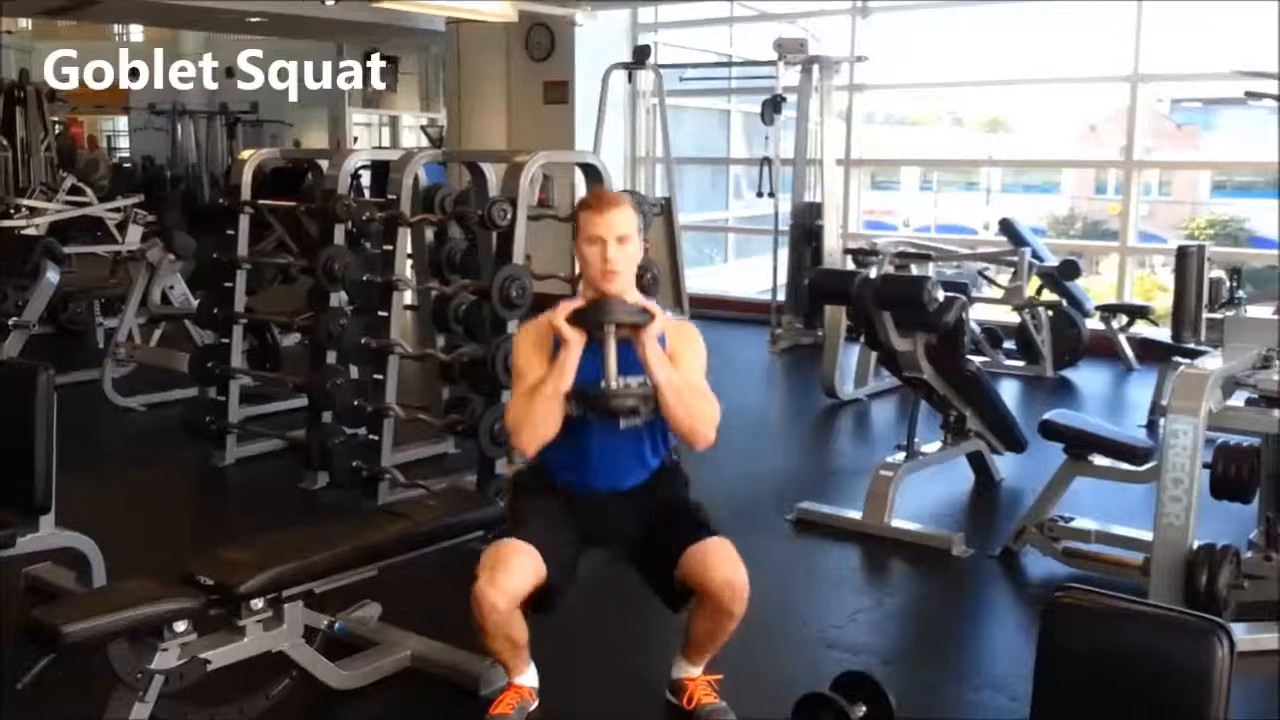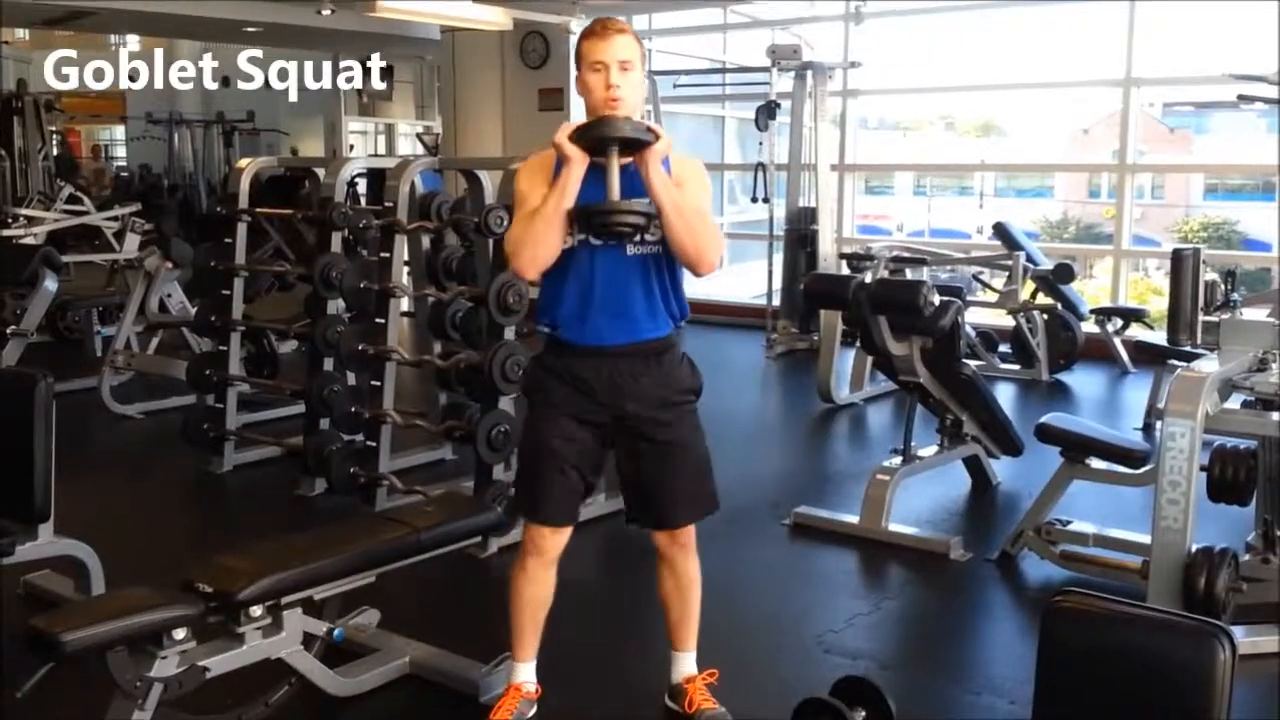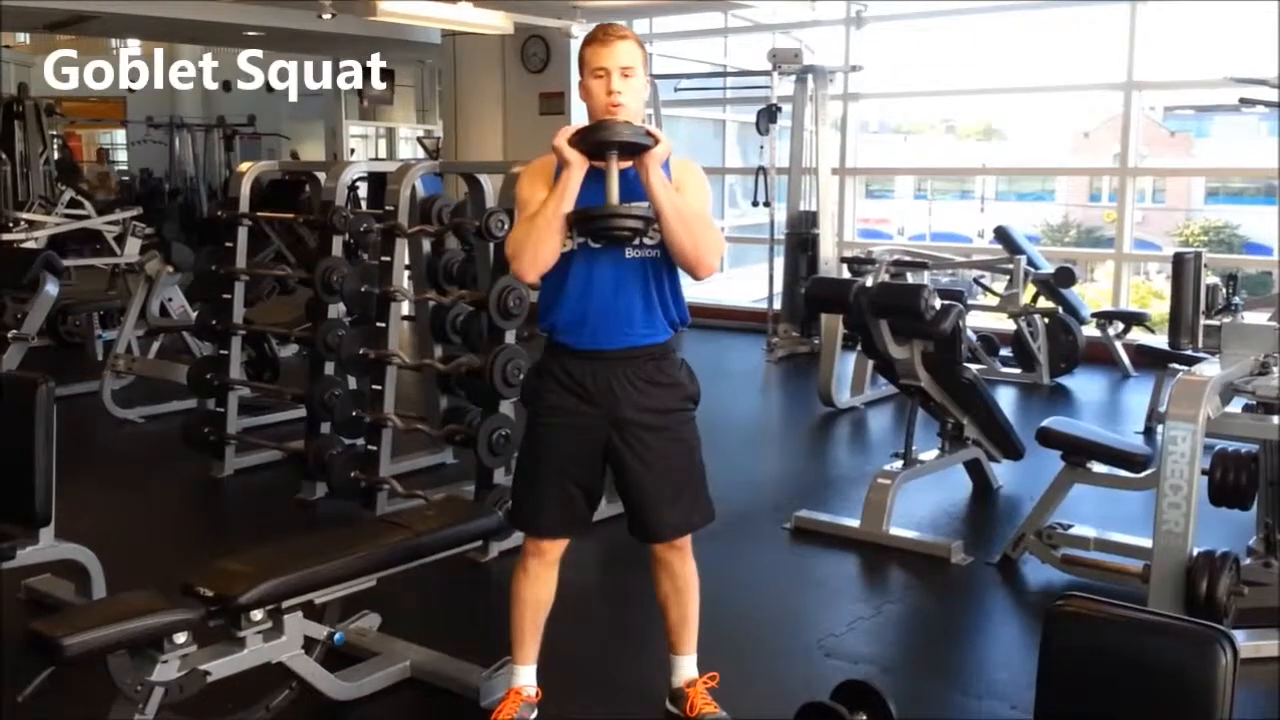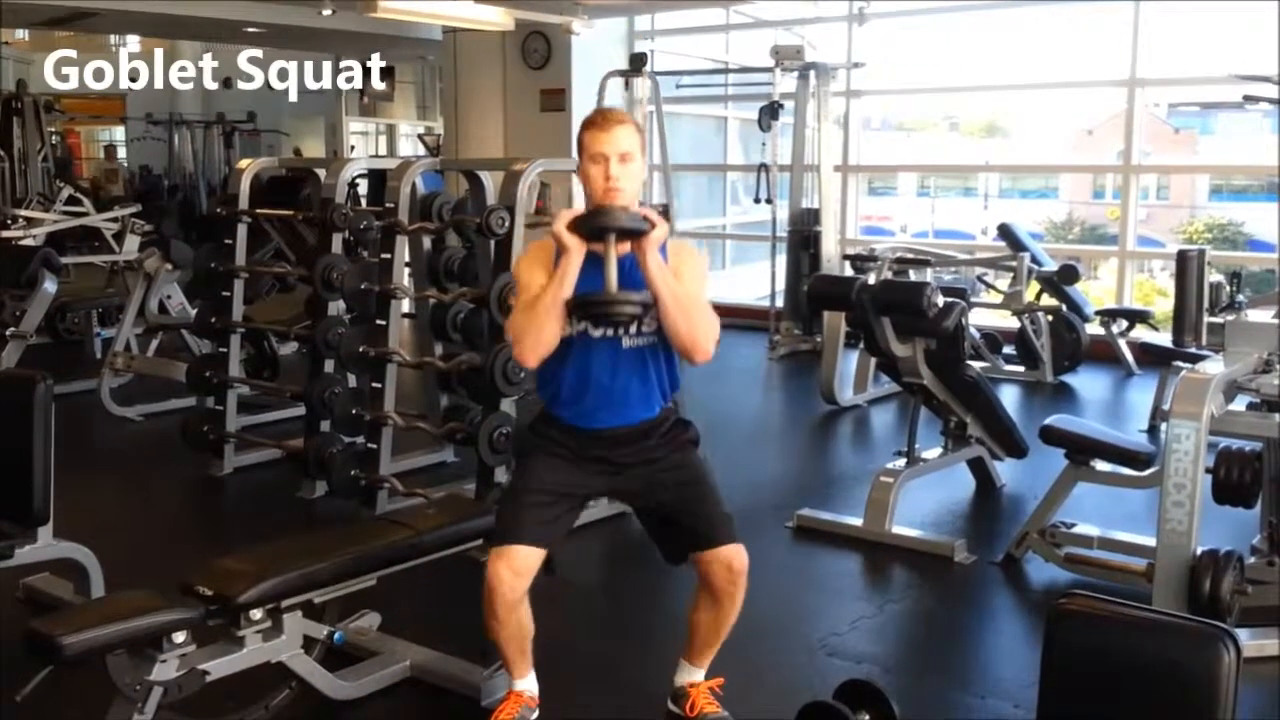
dt=0.5s
person 1, frame 1
left shoulder: (675, 334)
right shoulder: (541, 334)
left elbow: (702, 434)
right elbow: (526, 440)
left wrist: (648, 352)
right wrist: (573, 350)
left hip: (647, 490)
right hip: (561, 493)
left knee: (729, 584)
right knee: (492, 593)
left ankle: (688, 675)
person 1, frame 2
left shoulder: (680, 167)
right shoulder: (545, 167)
left elbow: (706, 260)
right elbow: (526, 263)
left wrist: (652, 169)
right wrist: (575, 169)
left hip: (655, 372)
right hip: (569, 374)
left knee: (677, 539)
right knee: (541, 542)
person 1, frame 3
left shoulder: (680, 171)
right shoulder: (545, 171)
left elbow: (704, 262)
right elbow: (525, 266)
left wrist: (651, 174)
right wrist: (575, 173)
left hip: (651, 377)
right hip: (568, 377)
left knee: (672, 543)
right knee: (542, 546)
person 1, frame 4
left shoulder: (677, 254)
right shoulder: (544, 254)
left elbow: (700, 347)
right elbow: (528, 351)
left wrist: (649, 258)
right wrist: (573, 257)
left hip: (652, 436)
right hip: (565, 439)
left knee: (728, 564)
right knee: (505, 575)
